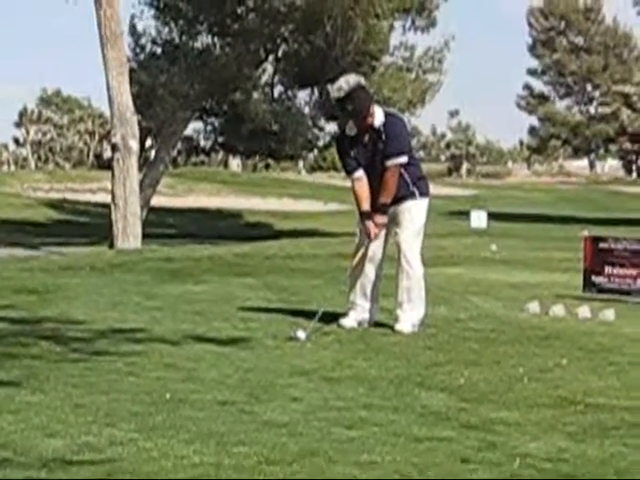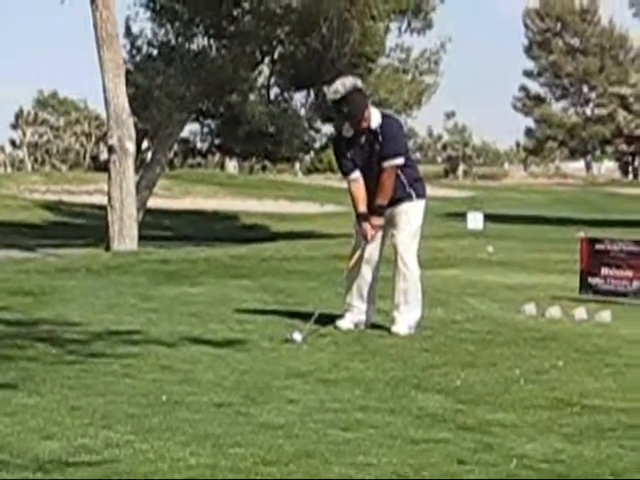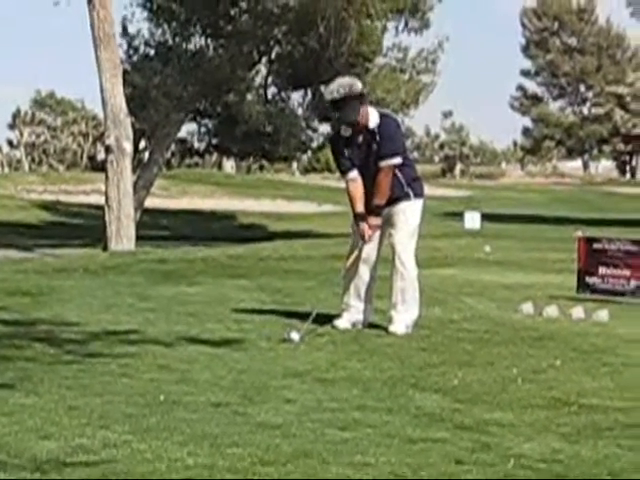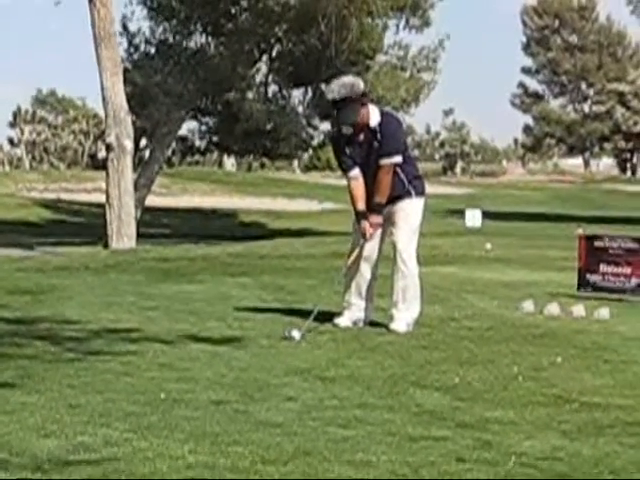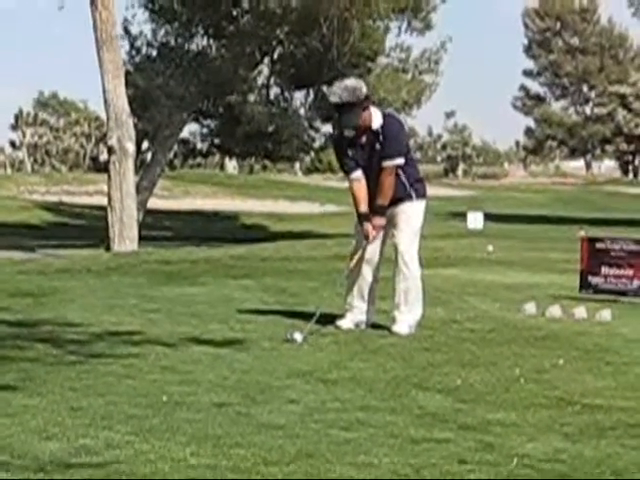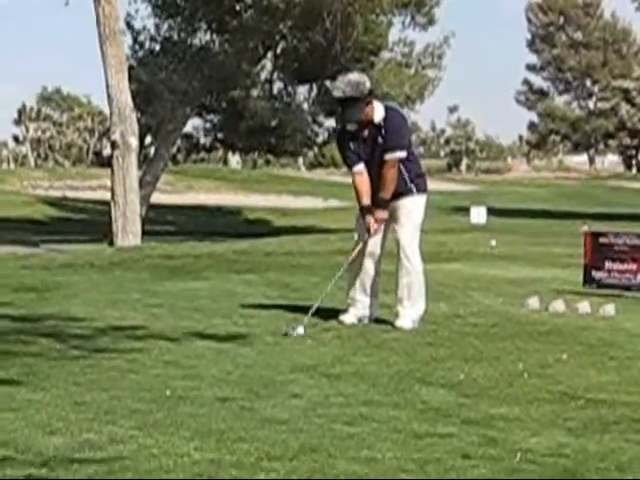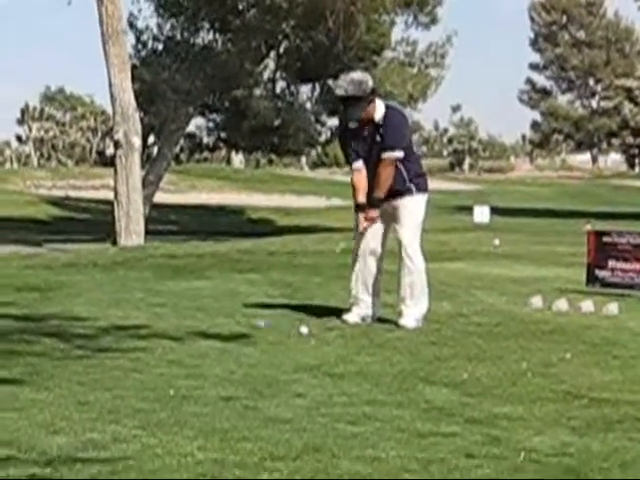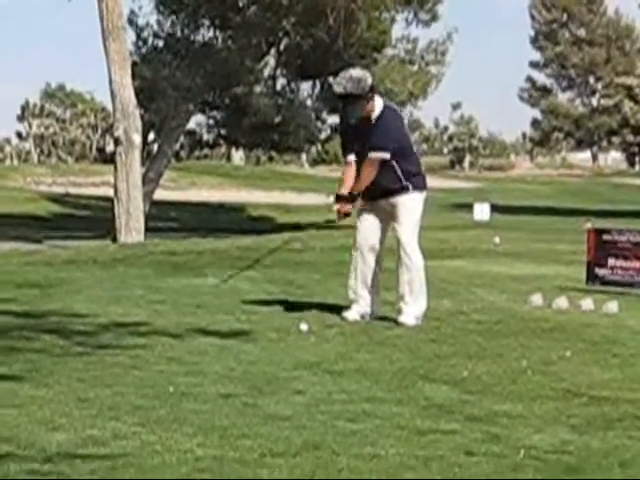
dt=0.1s
person 1, frame 1
left shoulder: (392, 124)
right shoulder: (344, 138)
left elbow: (392, 171)
right elbow: (358, 178)
left wrist: (382, 210)
right wrist: (367, 215)
left hip: (409, 197)
right hip: (375, 202)
left knee: (408, 253)
right knee: (366, 253)
left ankle: (410, 316)
right ankle: (361, 311)
person 1, frame 2
left shoulder: (389, 126)
right shoulder: (341, 139)
left elbow: (389, 173)
right elbow: (354, 180)
left wrist: (378, 213)
right wrist: (363, 217)
left hip: (406, 199)
right hip: (371, 204)
left knee: (405, 255)
right knee: (363, 255)
left ankle: (406, 318)
right ankle: (357, 313)
person 1, frame 3
left shoulder: (387, 125)
right shoulder: (339, 138)
left elbow: (386, 173)
right elbow: (352, 180)
left wrist: (376, 212)
right wrist: (361, 217)
left hip: (403, 198)
right hip: (369, 203)
left knee: (402, 254)
right knee: (360, 254)
left ankle: (403, 317)
right ankle: (355, 313)
person 1, frame 4
left shoulder: (389, 123)
right shoulder: (340, 136)
left elbow: (386, 171)
right elbow: (354, 177)
left wrist: (377, 211)
right wrist: (362, 215)
left hip: (405, 196)
right hip: (370, 202)
left knee: (404, 252)
right knee: (361, 253)
left ankle: (404, 315)
right ankle: (355, 311)
person 1, frame 5
left shoulder: (391, 125)
right shoulder: (342, 138)
left elbow: (389, 173)
right elbow: (356, 179)
left wrist: (380, 213)
right wrist: (365, 217)
left hip: (406, 199)
right hip: (372, 203)
left knee: (406, 254)
right knee: (364, 255)
left ankle: (407, 318)
right ankle: (357, 313)
person 1, frame 6
left shoulder: (393, 119)
right shoulder: (345, 130)
left elbow: (391, 166)
right elbow: (359, 172)
left wrist: (381, 207)
right wrist: (367, 210)
left hip: (408, 193)
right hip: (373, 197)
left knee: (408, 248)
right knee: (366, 248)
left ankle: (410, 312)
right ankle: (360, 307)
person 1, frame 7
left shoulder: (394, 118)
right shoulder: (347, 128)
left elbow: (387, 165)
right elbow: (358, 169)
left wrist: (375, 205)
right wrist: (361, 207)
left hip: (408, 192)
right hip: (373, 196)
left knee: (409, 247)
right knee: (365, 247)
left ankle: (413, 311)
right ankle: (363, 306)
person 1, frame 8
left shoulder: (388, 120)
right shoulder: (347, 122)
left elbow: (372, 165)
right elbow: (351, 161)
left wrist: (351, 198)
right wrist: (343, 197)
left hip: (407, 190)
right hip: (374, 194)
left knee: (407, 245)
right knee: (364, 244)
left ankle: (413, 309)
right ankle: (363, 303)
